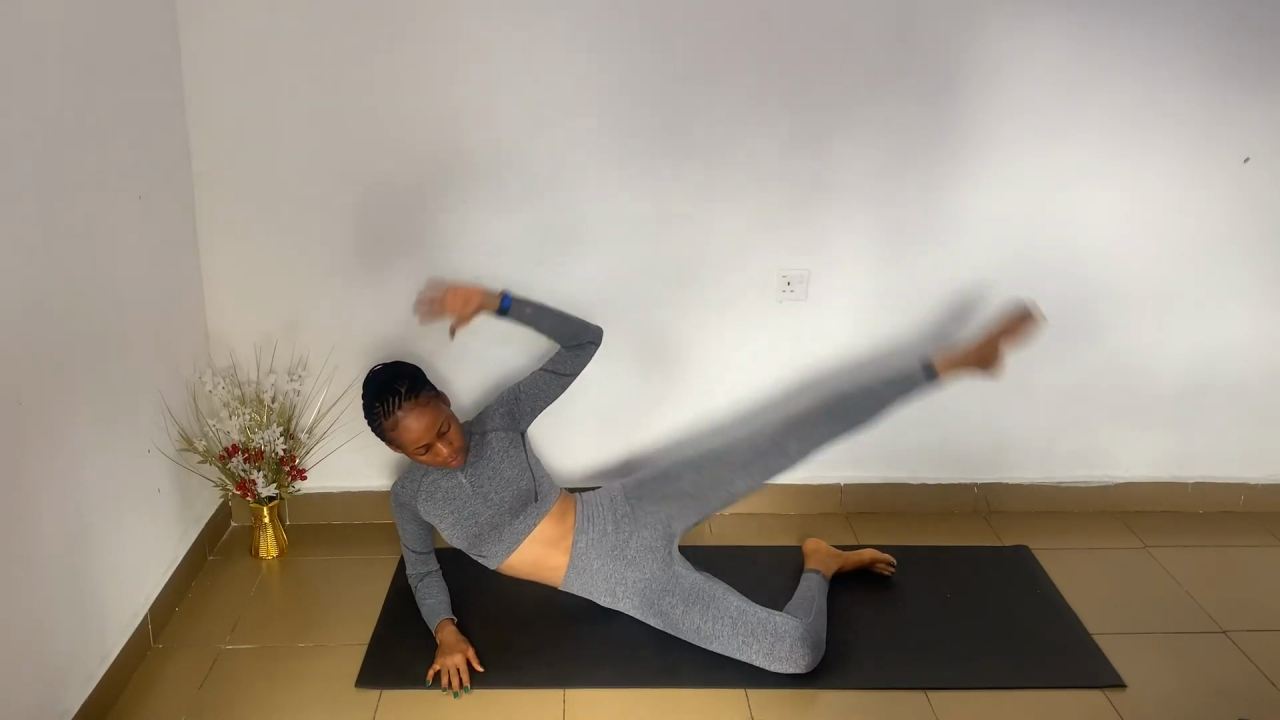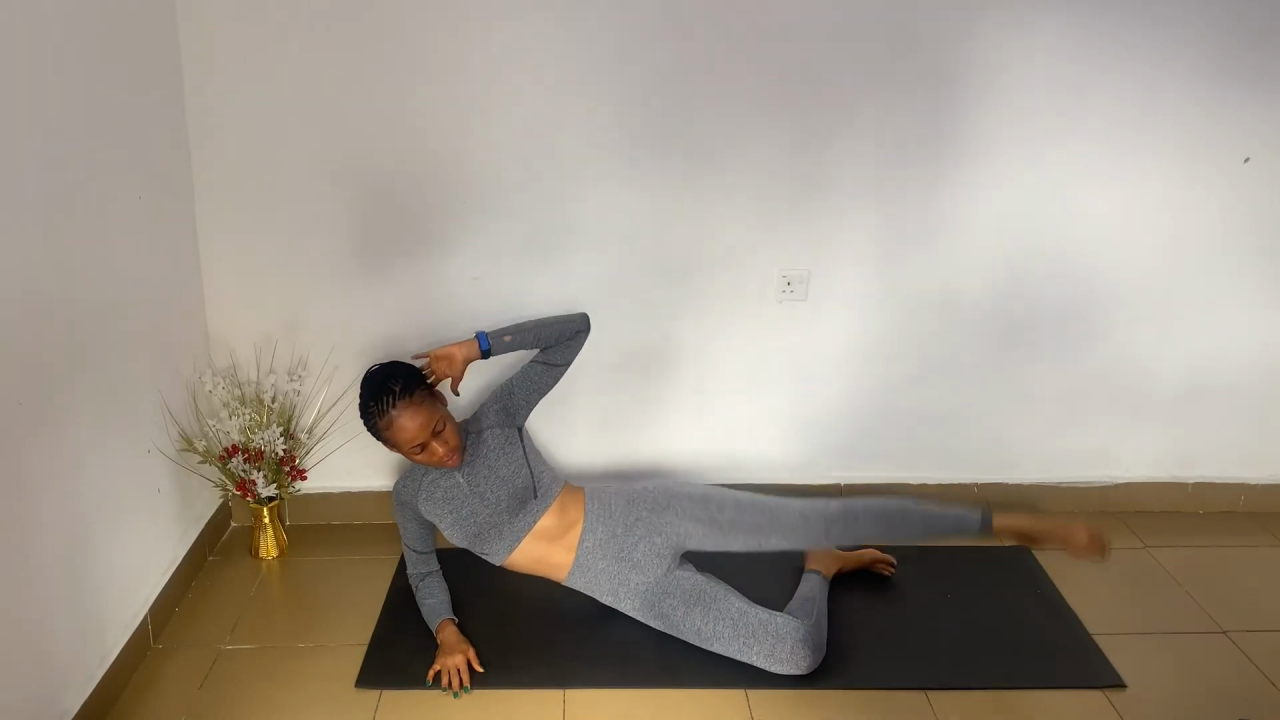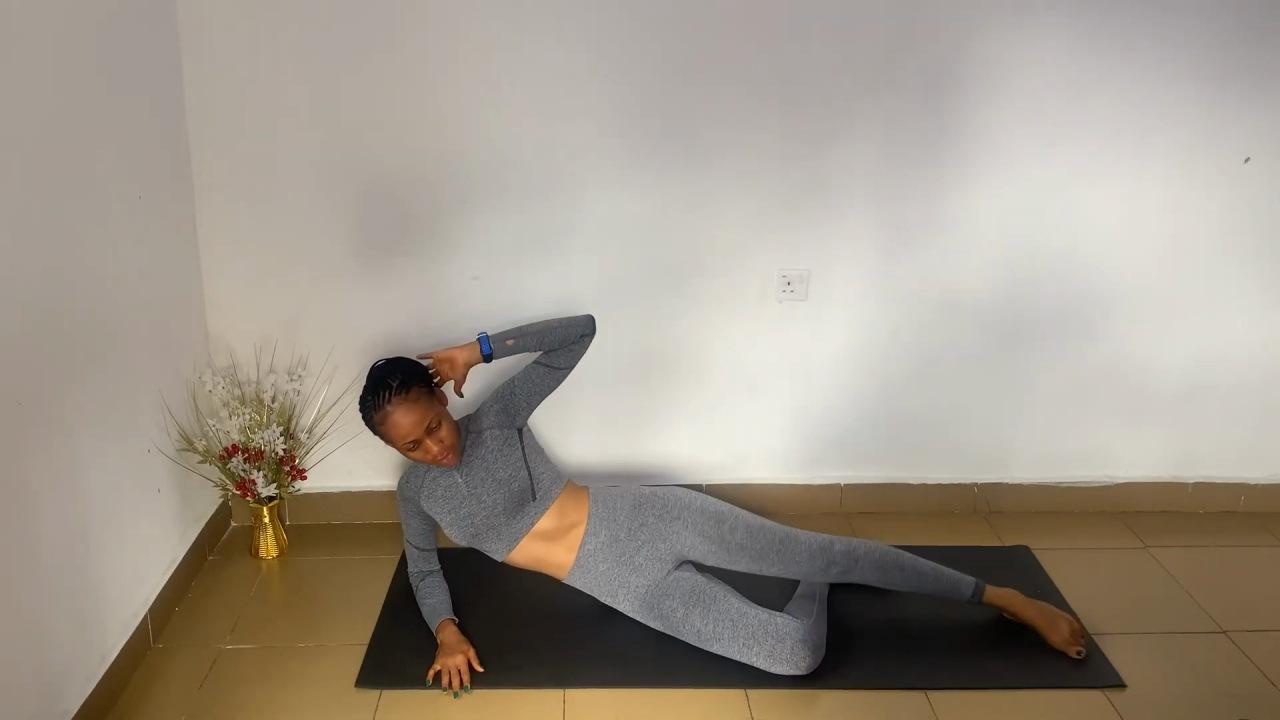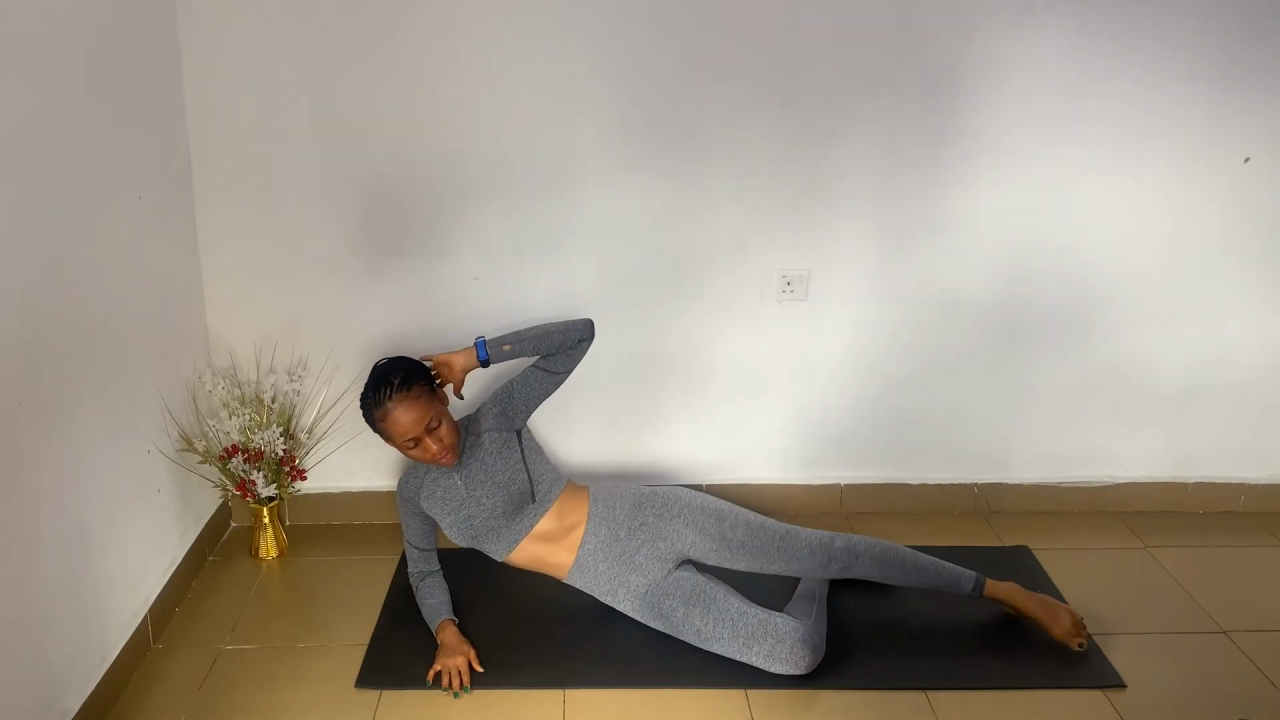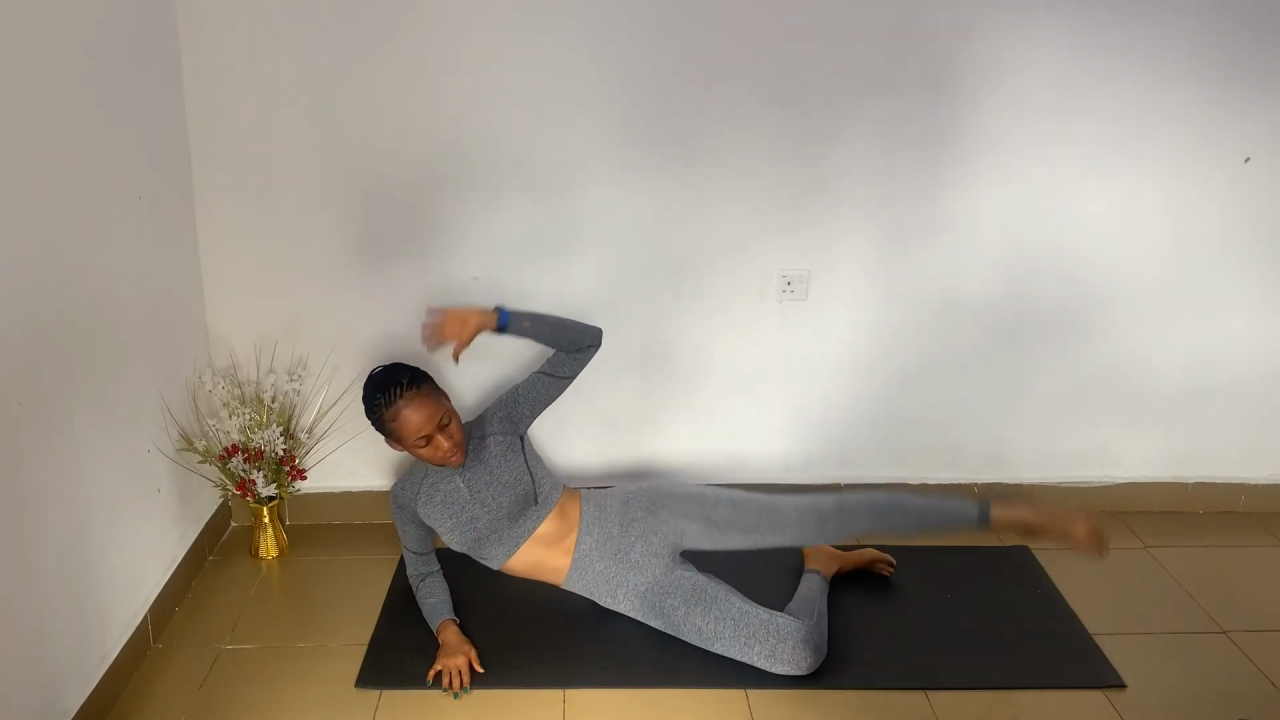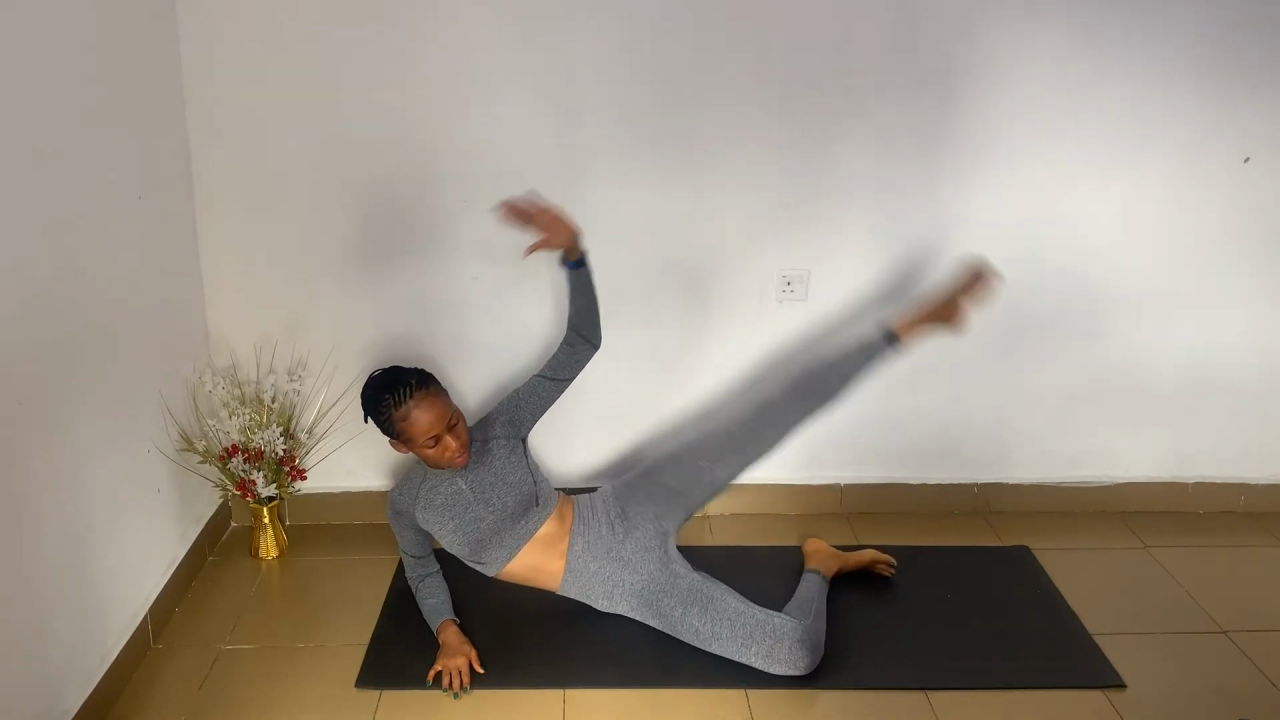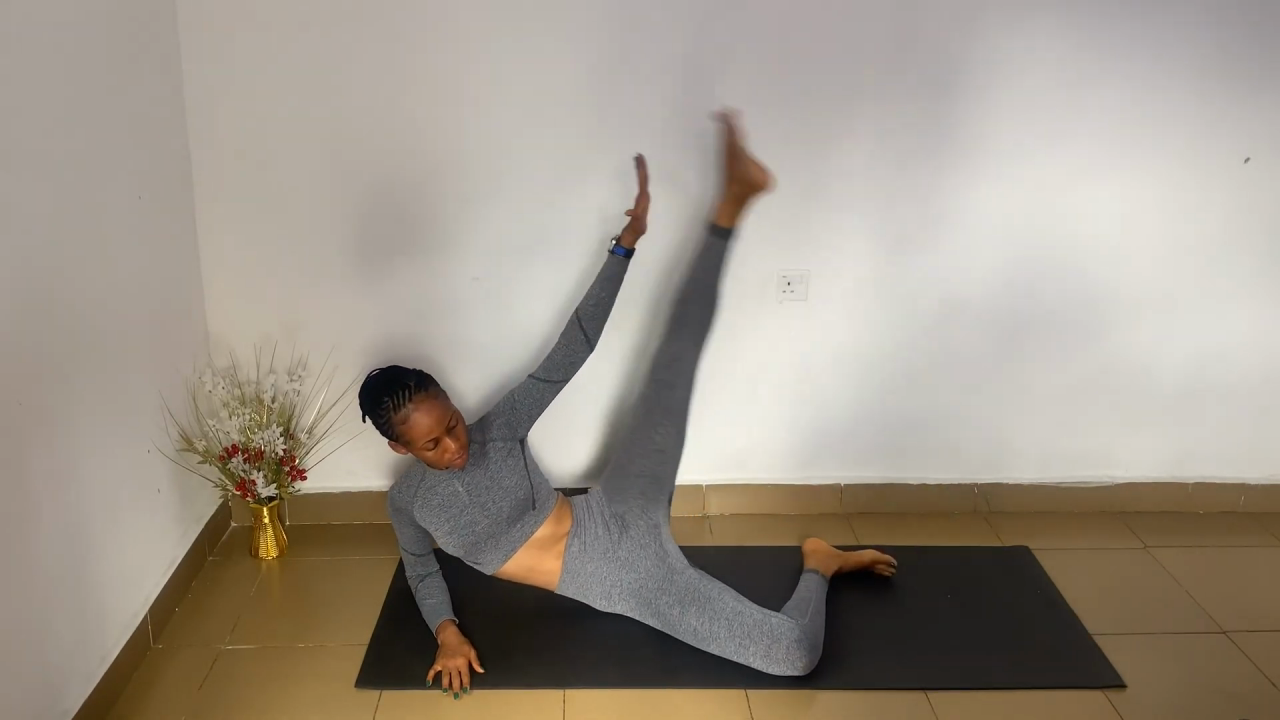
dt=0.2s
person 1, frame 1
left shoulder: (495, 420)
right shoulder: (410, 494)
left elbow: (585, 341)
right elbow: (420, 564)
left wrist: (494, 301)
right wrist: (445, 631)
left hip: (638, 518)
right hip: (622, 587)
left knee: (786, 439)
right knee: (792, 652)
left ankle: (947, 364)
right ankle: (820, 564)
person 1, frame 2
left shoulder: (496, 414)
right shoulder: (412, 494)
left elbow: (577, 327)
right elbow: (421, 566)
left wrist: (478, 346)
right wrist: (446, 631)
left hip: (638, 521)
right hip: (625, 586)
left knee: (829, 515)
right knee: (796, 653)
left ankle: (1001, 522)
right ankle: (826, 565)
person 1, frame 3
left shoulder: (496, 416)
right shoulder: (414, 491)
left elbow: (580, 330)
right elbow: (421, 564)
left wrist: (481, 348)
right wrist: (446, 632)
left hip: (641, 524)
right hip: (624, 586)
left knee: (828, 553)
right knee: (798, 653)
left ankle: (1004, 598)
right ankle: (817, 585)
person 1, frame 4
left shoulder: (497, 414)
right shoulder: (415, 489)
left elbow: (580, 333)
right elbow: (422, 563)
left wrist: (479, 352)
right wrist: (446, 632)
left hip: (642, 523)
right hip: (625, 586)
left knee: (829, 549)
right knee: (796, 653)
left ankle: (1004, 591)
right ankle: (815, 586)
person 1, frame 5
left shoulder: (500, 420)
right shoulder: (411, 496)
left elbow: (586, 340)
right elbow: (420, 565)
left wrist: (496, 319)
right wrist: (447, 631)
left hip: (638, 522)
right hip: (626, 587)
left knee: (821, 512)
right knee: (798, 653)
left ankle: (1003, 513)
right ankle: (823, 567)
person 1, frame 6
left shoulder: (501, 426)
right shoulder: (410, 502)
left elbow: (582, 341)
right elbow: (419, 566)
left wrist: (573, 253)
right wrist: (447, 632)
left hip: (628, 517)
right hip: (620, 585)
left knee: (760, 426)
right knee: (795, 655)
left ankle: (909, 326)
right ankle: (819, 564)
person 1, frame 7
left shoulder: (500, 426)
right shoulder: (408, 500)
left elbow: (578, 339)
right elbow: (420, 567)
left wrist: (626, 242)
right wrist: (446, 630)
left hip: (623, 519)
right hip: (620, 584)
left knee: (671, 365)
right knee: (794, 652)
right ankle: (825, 564)
